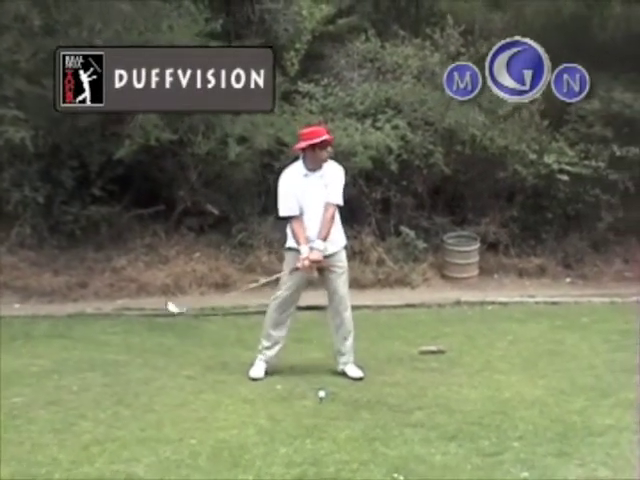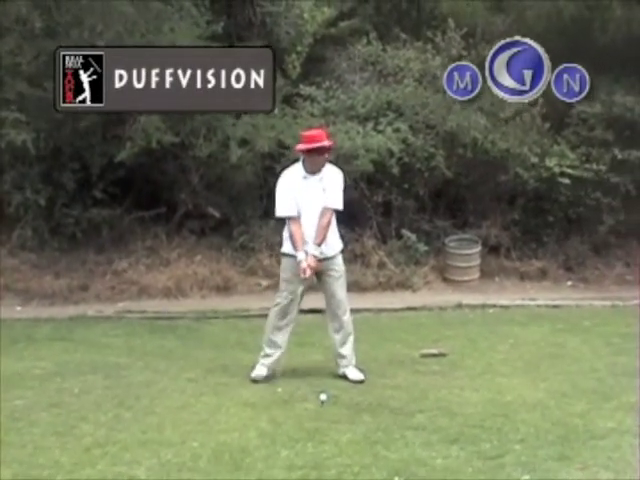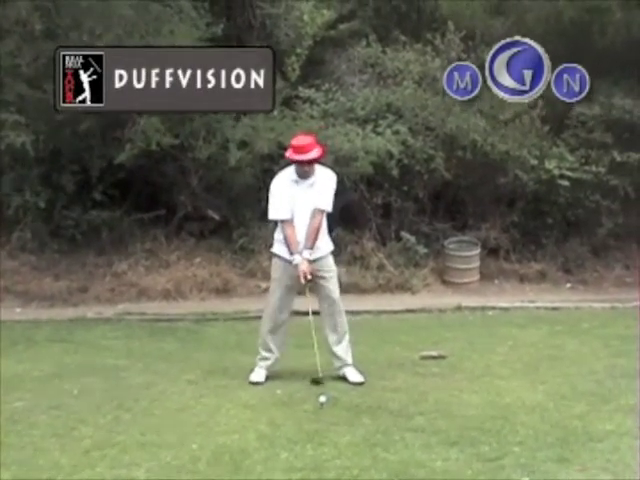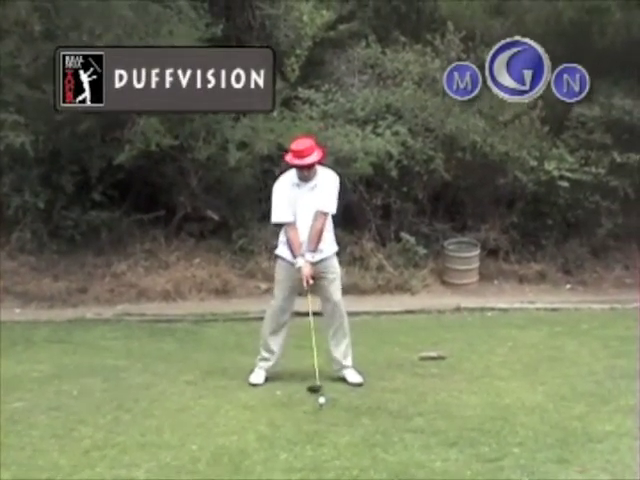
dt=0.4s
person 1, frame 1
left shoulder: (335, 171)
right shoulder: (289, 177)
left elbow: (330, 211)
right elbow: (295, 219)
left wrist: (319, 247)
right wrist: (304, 250)
left hip: (333, 248)
right hip: (298, 248)
left knee: (341, 304)
right knee: (283, 301)
left ankle: (346, 360)
right ankle: (263, 357)
person 1, frame 2
left shoulder: (334, 175)
right shoulder: (288, 179)
left elbow: (326, 215)
right elbow: (292, 221)
left wrist: (314, 252)
right wrist: (301, 256)
left hip: (328, 252)
right hip: (295, 253)
left knee: (339, 307)
right knee: (283, 307)
left ankle: (347, 363)
right ankle: (266, 362)
person 1, frame 3
left shoulder: (327, 177)
right shoulder: (280, 182)
left elbow: (317, 217)
right elbow: (286, 224)
left wrist: (307, 255)
right wrist: (297, 259)
left hip: (320, 254)
right hip: (286, 256)
left knee: (334, 306)
right knee: (275, 310)
left ankle: (345, 364)
right ankle: (263, 364)
person 1, frame 4
left shoulder: (329, 178)
right shoulder: (283, 185)
left elbow: (320, 220)
right elbow: (289, 227)
left wrist: (310, 258)
right wrist: (300, 262)
left hip: (324, 256)
right hip: (290, 257)
left knee: (336, 309)
right knee: (277, 311)
left ankle: (344, 365)
right ankle: (263, 365)
